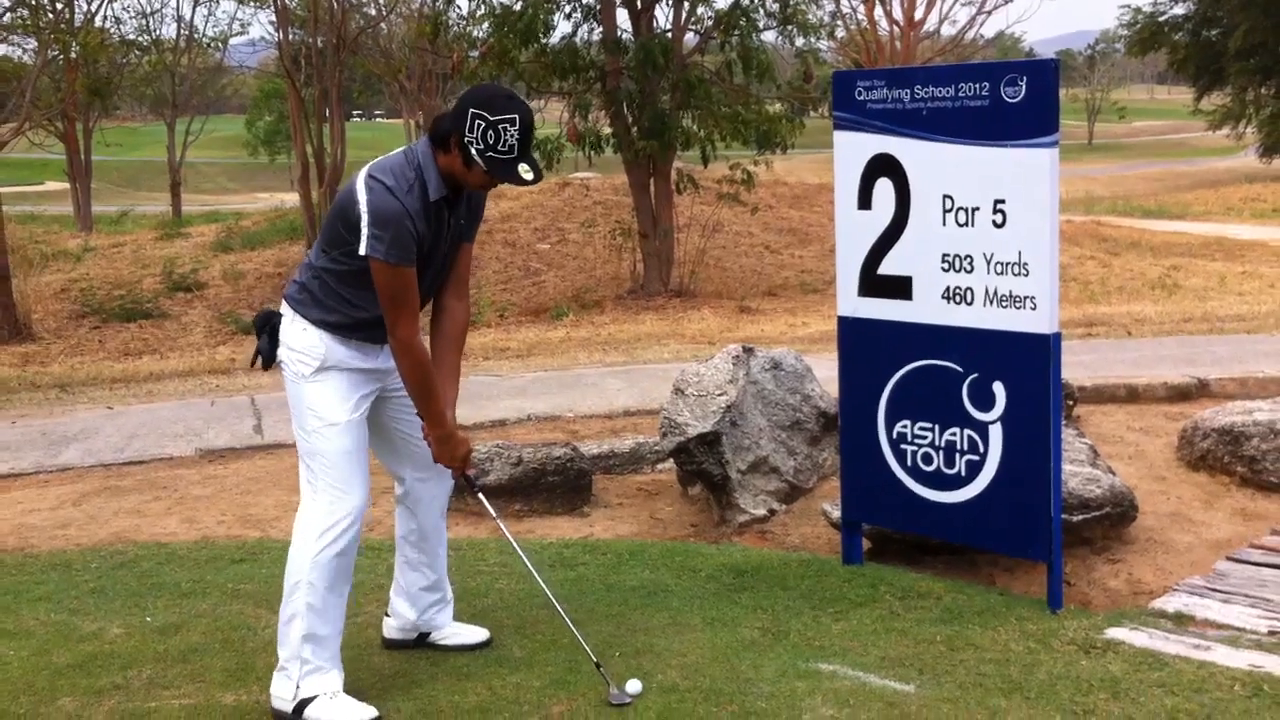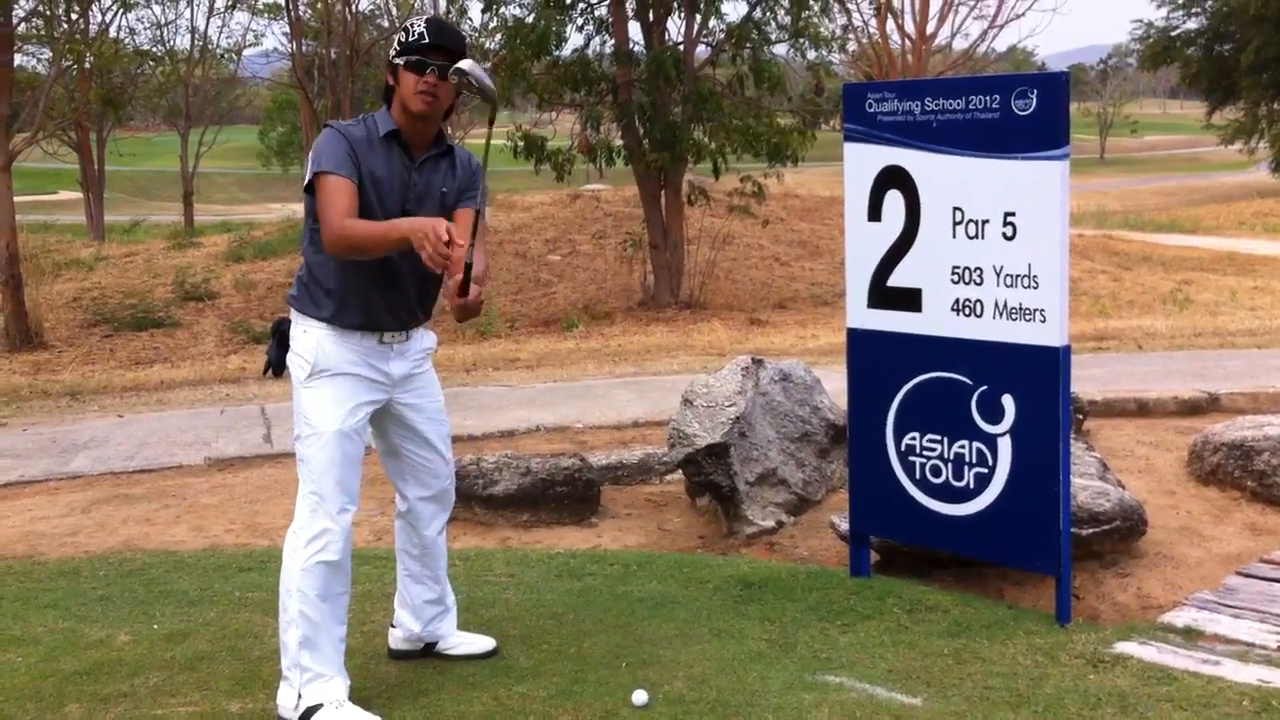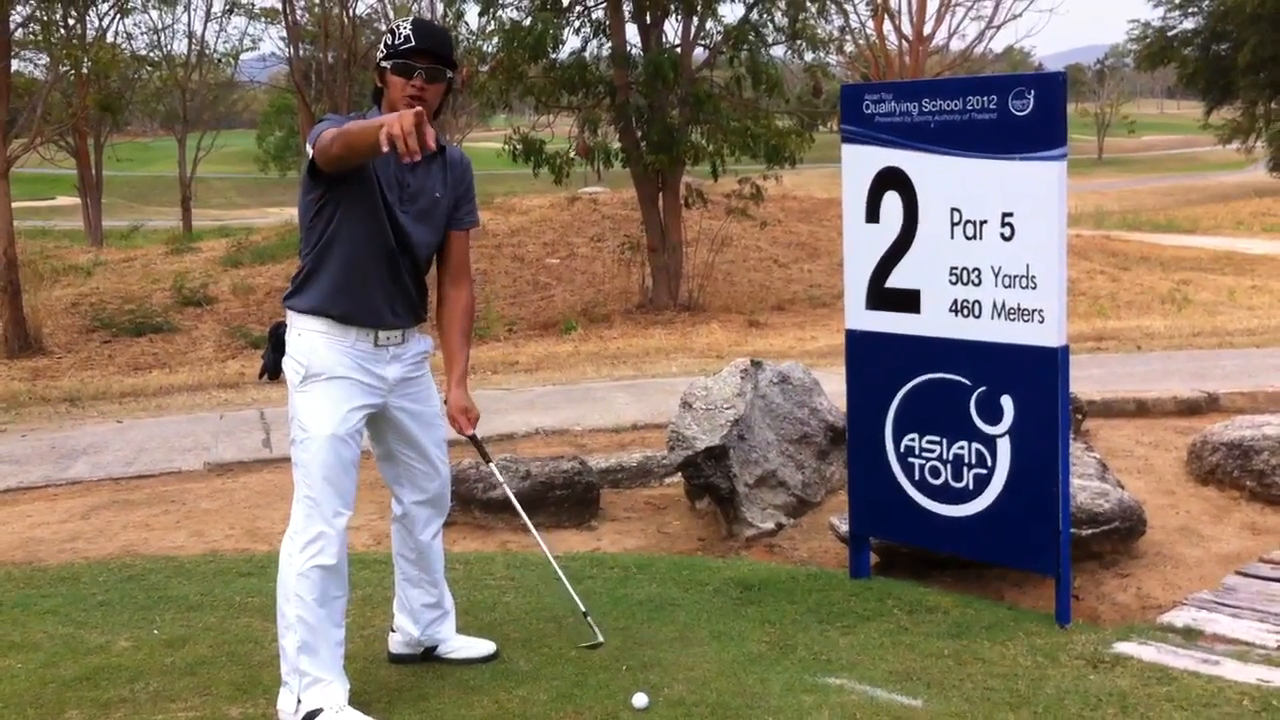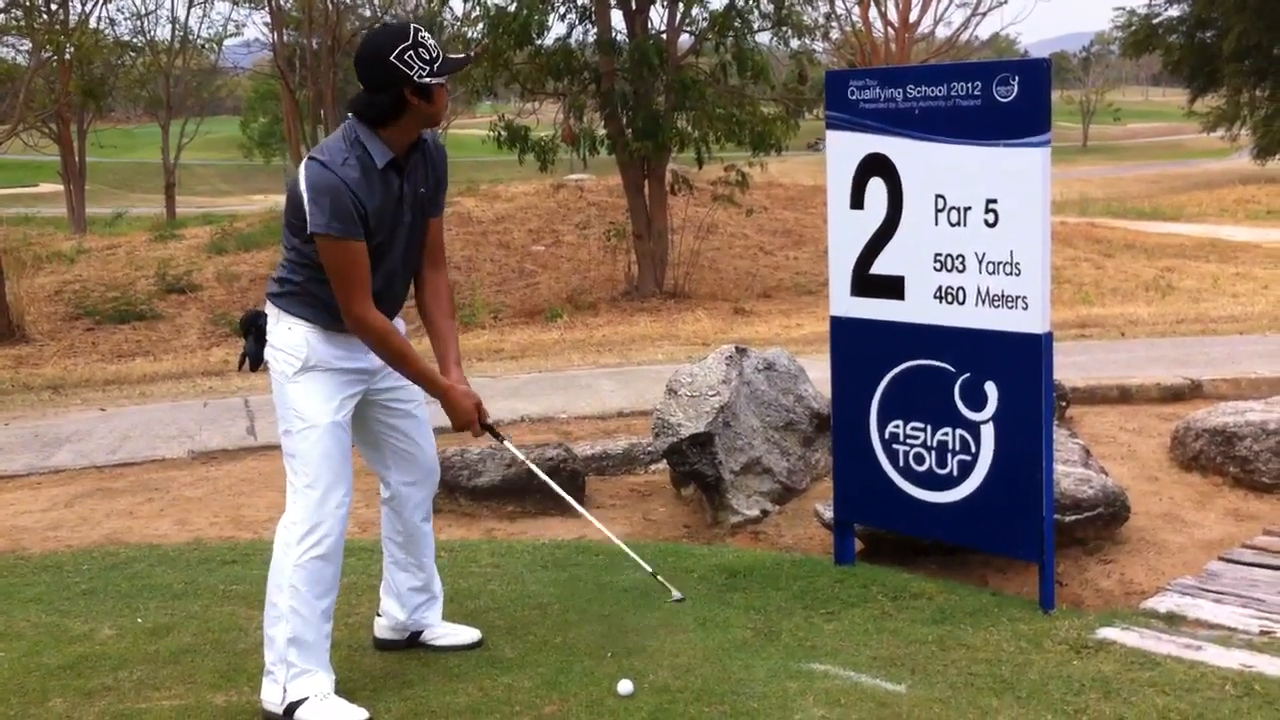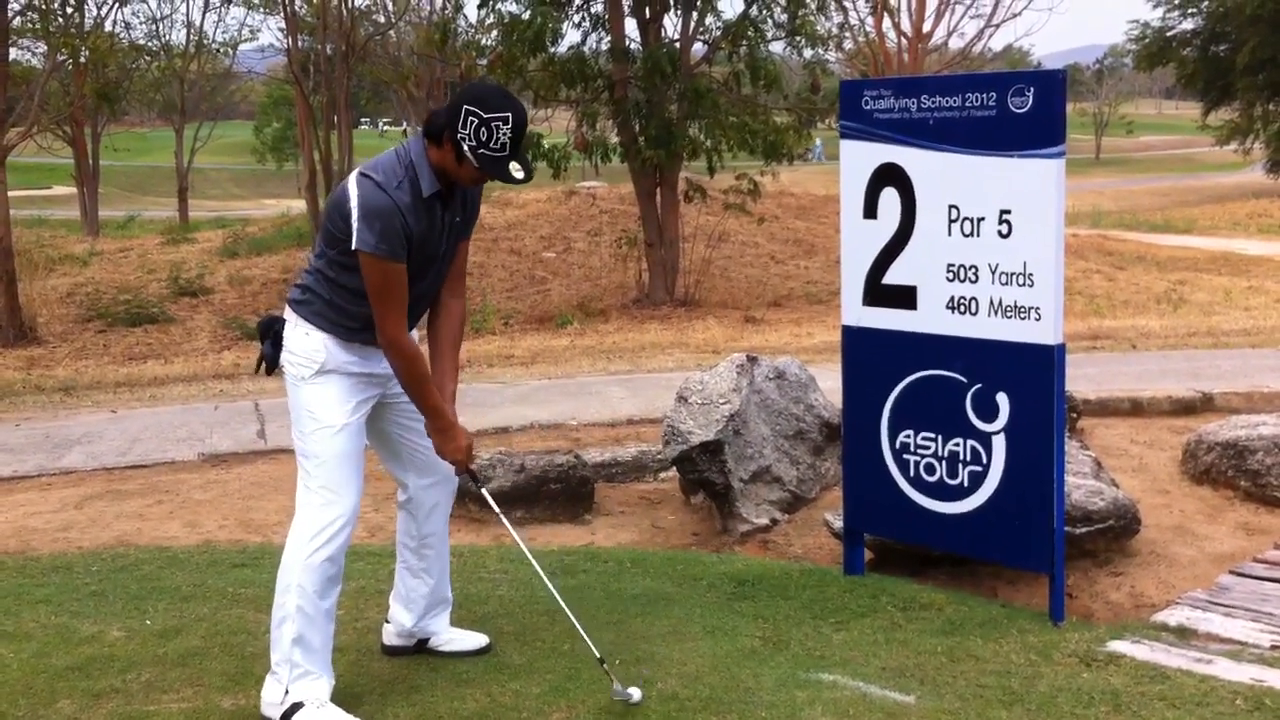
dt=1s
person 1, frame 1
left shoulder: (469, 191)
right shoulder: (388, 197)
left elbow: (453, 303)
right elbow: (405, 331)
left wrist: (447, 414)
right wrist: (441, 428)
left hip: (382, 347)
right hip: (324, 346)
left knee: (428, 474)
right knee: (338, 504)
left ankle: (416, 616)
person 1, frame 2
left shoulder: (462, 167)
right shoulder: (342, 142)
left elbow: (471, 249)
right elbow: (338, 234)
left wrist: (468, 285)
right wrist: (410, 228)
left hip: (409, 347)
right hip: (333, 348)
left knee: (431, 489)
right knee: (327, 513)
left ankle: (422, 626)
person 1, frame 3
left shoulder: (454, 169)
right shoulder: (337, 137)
left elbow: (456, 281)
right elbow: (340, 147)
left wrist: (457, 380)
right wrist: (387, 127)
left hip: (406, 348)
right hip: (331, 350)
left knee: (426, 493)
right knee: (322, 518)
left ankle: (422, 630)
person 1, frame 4
left shoulder: (429, 156)
right shoulder: (331, 176)
left elbow: (430, 268)
right elbow: (357, 312)
left wrist: (453, 367)
right wrist: (443, 392)
left hip: (379, 336)
right hip: (312, 343)
left knee: (415, 474)
right knee: (319, 510)
left ankle: (409, 617)
person 1, frame 5
left shoulder: (463, 187)
right shoulder: (379, 194)
left elbow: (449, 295)
right elbow: (393, 331)
left wrist: (446, 404)
right wrist: (441, 423)
left hip: (388, 351)
right hip: (326, 352)
left knee: (432, 478)
right knee: (331, 508)
left ankle: (416, 622)
